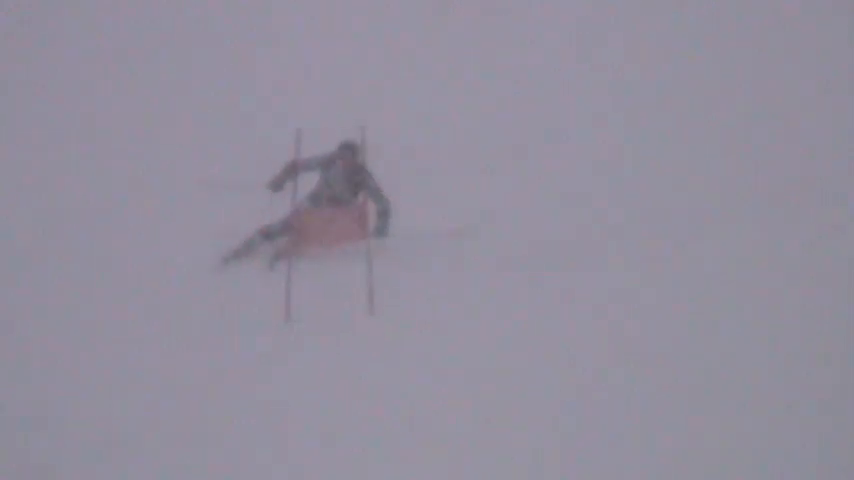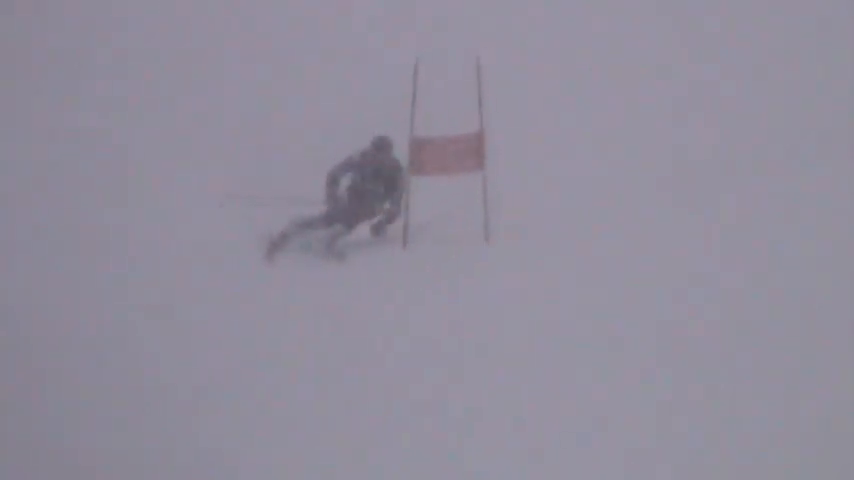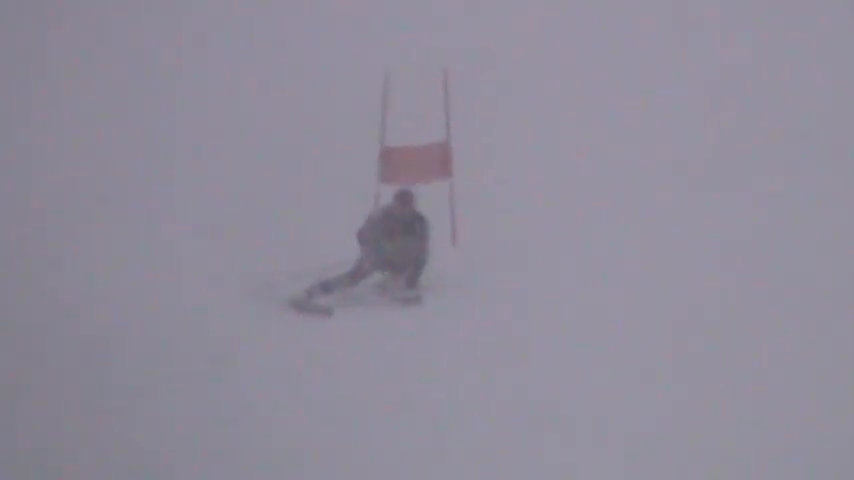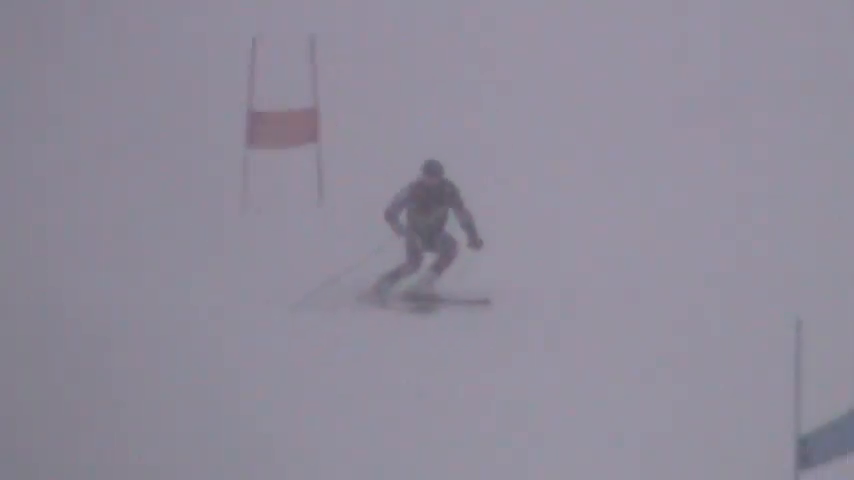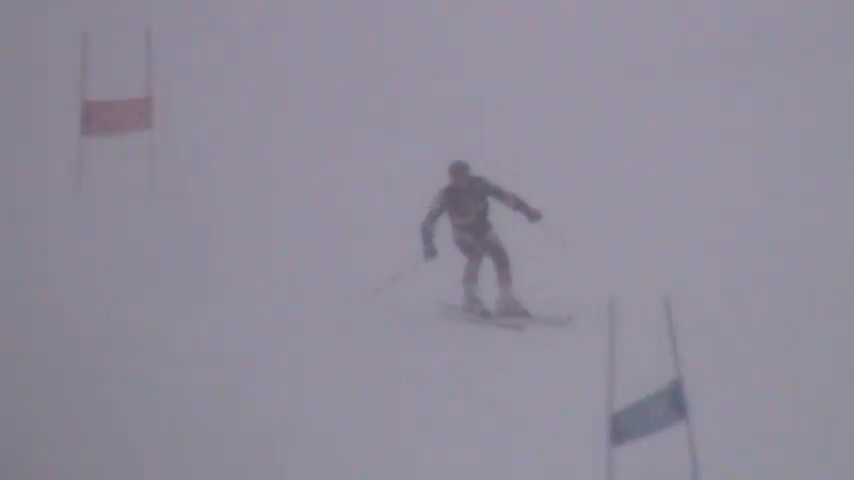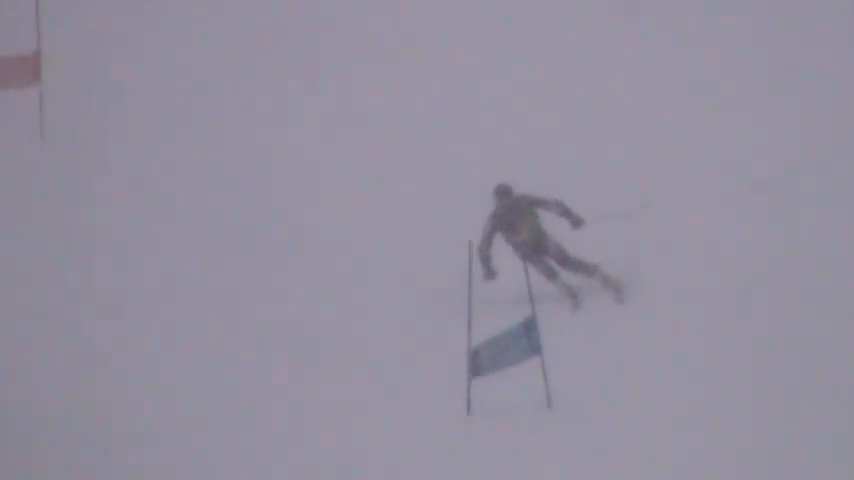
dt=0.3s
person 1, frame 1
left shoulder: (362, 175)
right shoulder: (328, 161)
left elbow: (382, 203)
right elbow: (297, 165)
left wrist: (382, 226)
right wrist: (281, 178)
right hip: (312, 202)
right knee: (281, 228)
person 1, frame 2
left shoulder: (395, 171)
right shoulder: (361, 158)
left elbow: (396, 204)
right elbow: (334, 174)
left wrist: (383, 223)
right wrist: (332, 196)
left hip: (371, 206)
right hip: (351, 197)
right knee: (328, 220)
left ankle: (332, 240)
right ankle: (287, 234)
person 1, frame 3
left shoulder: (419, 222)
right shoulder: (381, 215)
left elbow: (421, 252)
right elbow: (362, 235)
left wrist: (415, 275)
left hip: (396, 260)
right hip: (375, 256)
right knee: (353, 278)
right ankle: (312, 292)
person 1, frame 4
left shoulder: (447, 189)
right shoulder: (412, 190)
left elbow: (461, 213)
right elbow: (390, 213)
left wrist: (472, 235)
right wrist: (398, 228)
left hip: (437, 234)
right hip: (415, 233)
left knee: (451, 248)
right knee: (413, 263)
left ankle: (423, 286)
right ankle: (381, 287)
person 1, frame 5
left shoulder: (479, 184)
right shoulder: (445, 195)
left elbow: (505, 195)
right elbow: (428, 223)
left wrist: (527, 209)
right wrist: (428, 246)
left hip: (484, 230)
right hip: (463, 235)
left knee: (501, 259)
right knee: (475, 257)
left ankle: (507, 301)
right ankle: (470, 298)
person 1, frame 6
left shoulder: (524, 200)
right shoulder: (495, 218)
left elbow: (553, 204)
right elbow: (484, 245)
left wrist: (571, 216)
right wrist: (487, 268)
left hip: (543, 240)
right hip: (526, 250)
left knee: (569, 263)
right knee: (543, 267)
left ankle: (610, 283)
right ankle: (569, 291)
